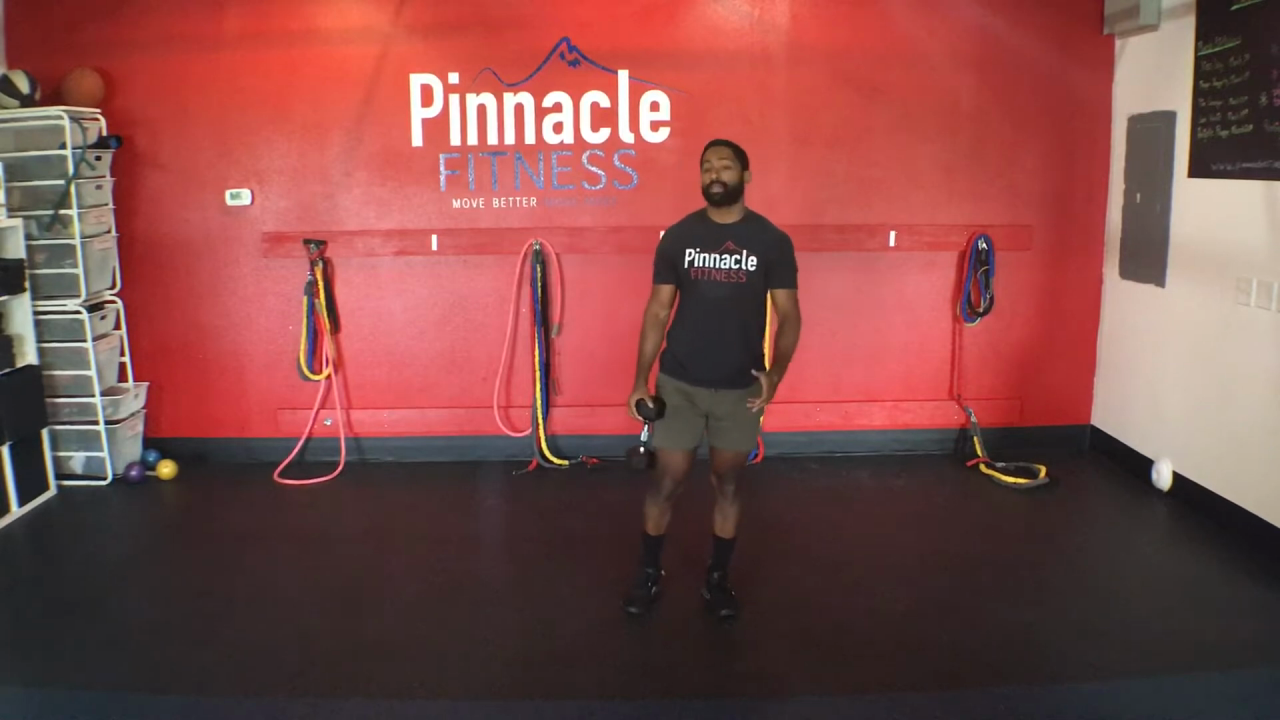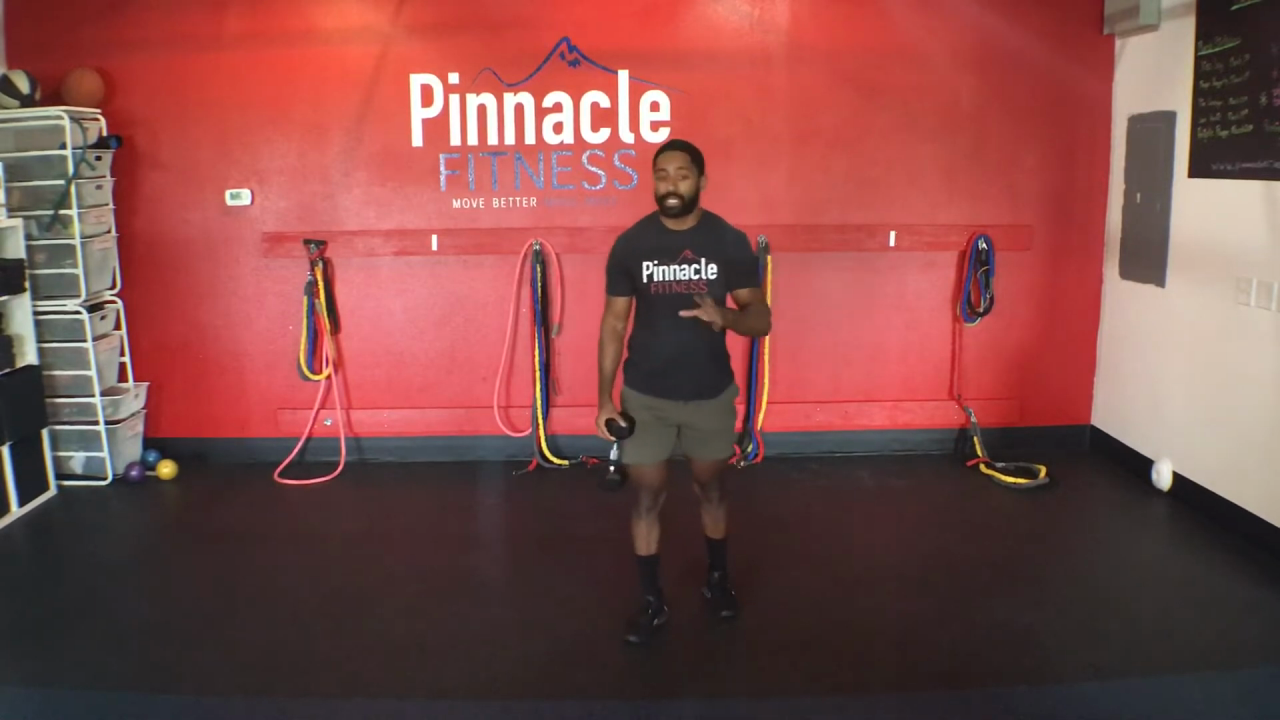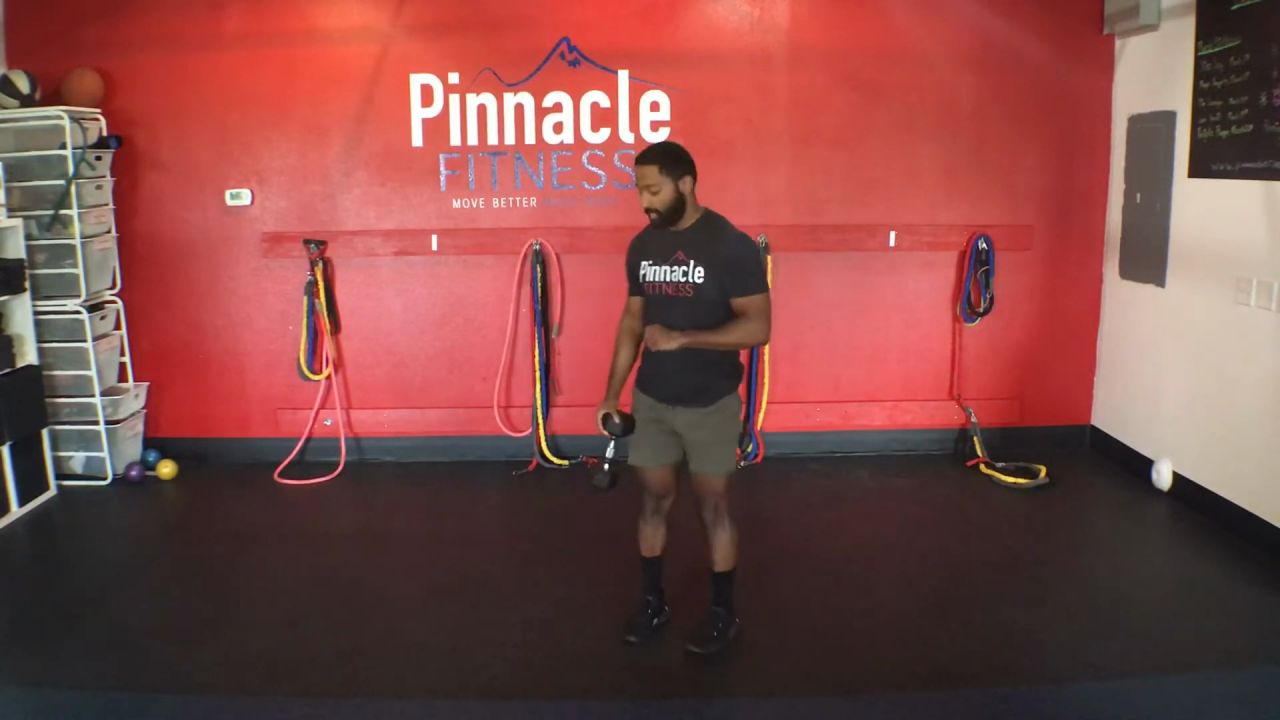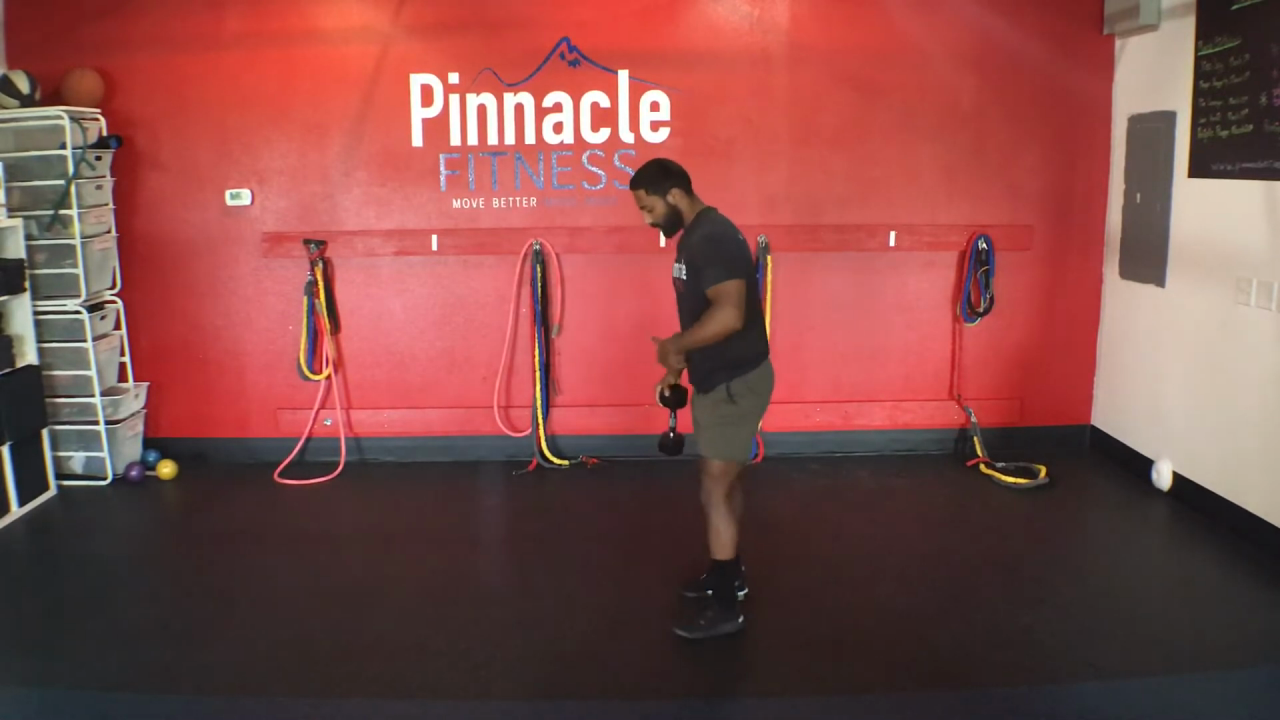
dt=1s
person 1, frame 1
left shoulder: (773, 241)
right shoulder: (678, 236)
left elbow: (788, 314)
right elbow: (658, 310)
left wrist: (777, 371)
right wrist: (641, 380)
left hip: (741, 387)
right hip: (680, 382)
left knee: (727, 484)
right knee: (667, 482)
left ankle: (717, 577)
right ankle: (649, 572)
person 1, frame 2
left shoulder: (730, 242)
right shoulder: (630, 244)
left elbow: (760, 317)
right elbow: (614, 322)
left wrist: (724, 316)
right wrist: (605, 397)
left hip: (711, 394)
right hip: (645, 395)
left knee: (710, 489)
right knee: (648, 497)
left ankle: (717, 576)
right ankle: (652, 600)
person 1, frame 3
left shoulder: (731, 246)
right shoulder: (642, 245)
left elbow: (758, 328)
right elbow: (632, 319)
left wrist: (682, 337)
right wrist: (612, 394)
left hip: (712, 402)
right hip: (652, 398)
left knee: (712, 507)
right knee: (655, 501)
left ankle: (723, 612)
right ankle: (653, 601)
person 1, frame 4
left shoulder: (714, 239)
right shoulder: (691, 236)
left elbow: (729, 315)
left wrist: (676, 345)
right wrist: (676, 368)
left hip: (737, 384)
right hip: (714, 380)
left knee: (715, 493)
right knee: (722, 484)
left ankle: (725, 605)
right ankle: (729, 573)
